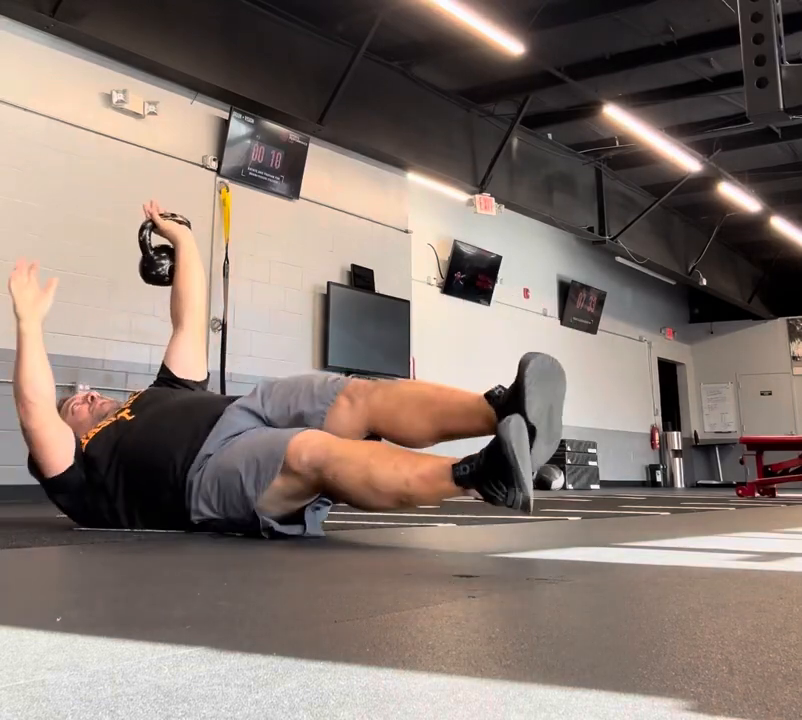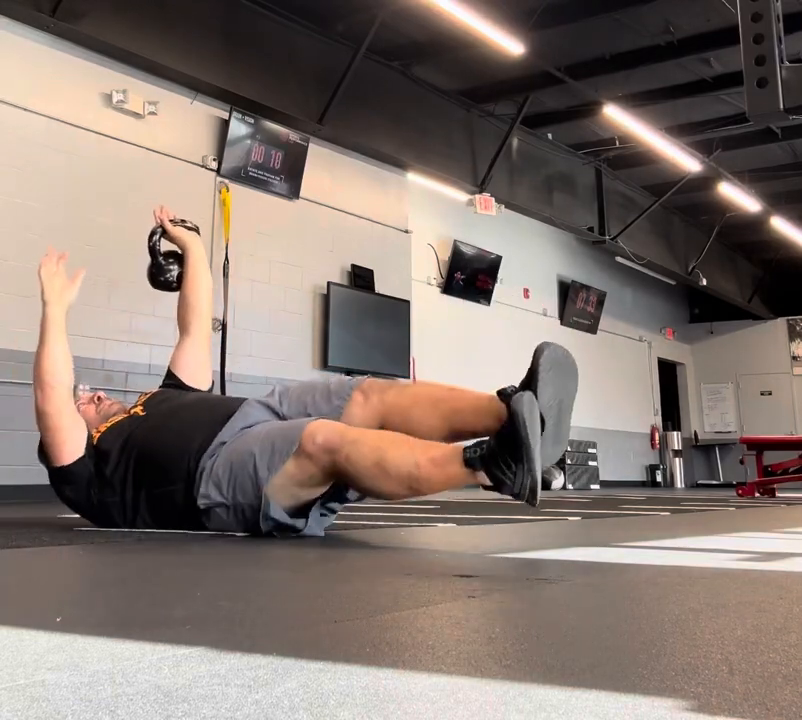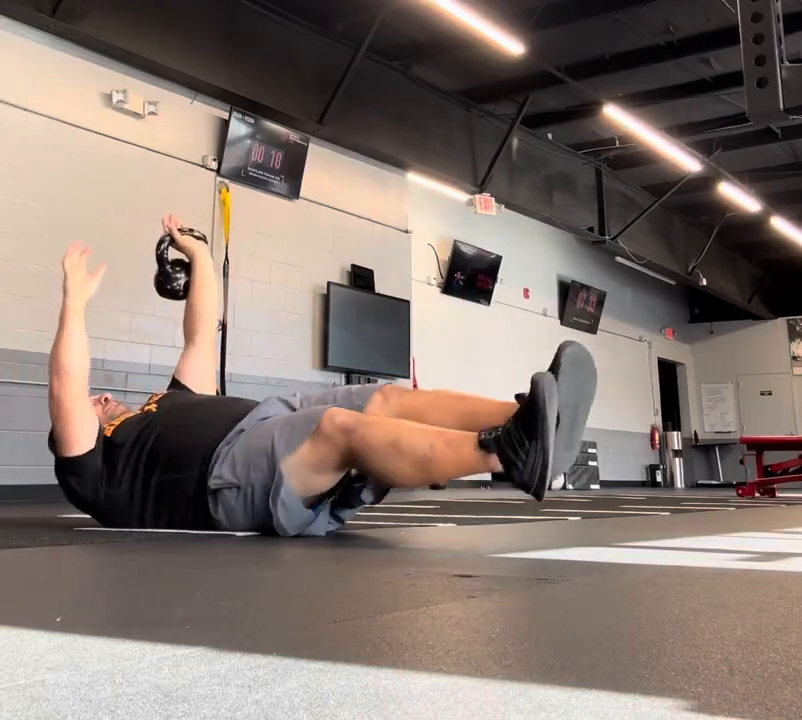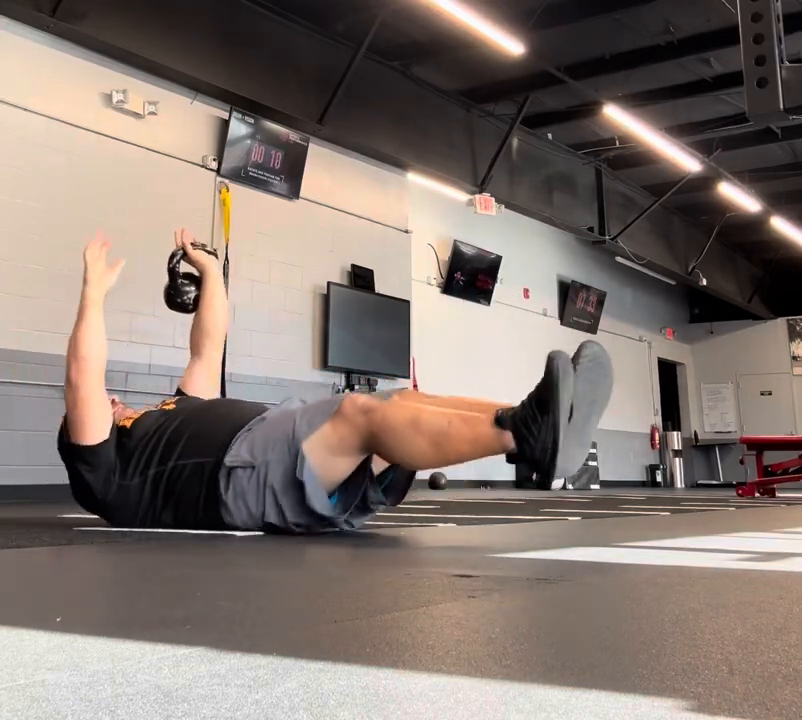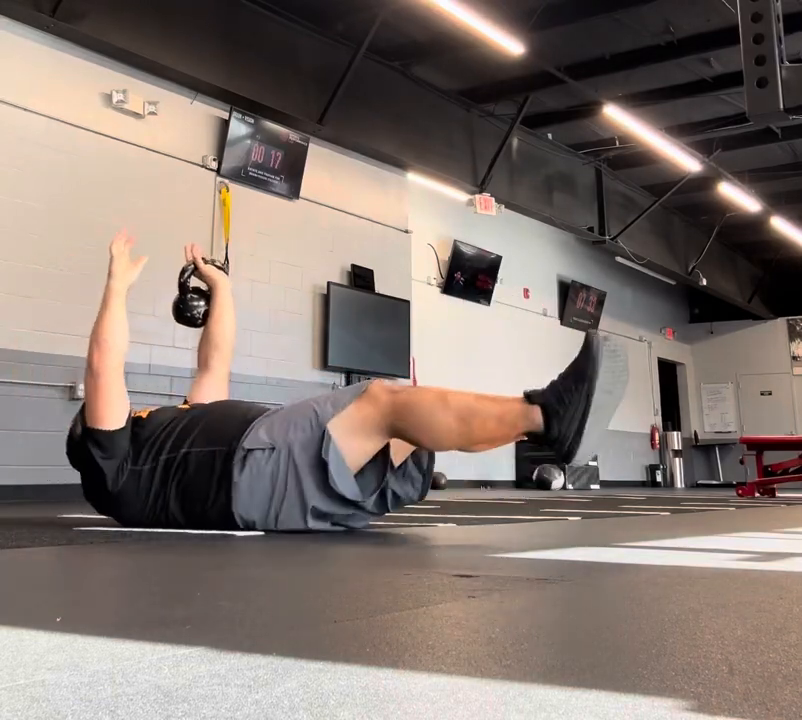
dt=0.2s
person 1, frame 1
left shoulder: (159, 398)
right shoulder: (82, 472)
left elbow: (190, 323)
right elbow: (36, 412)
left wrist: (182, 239)
right wrist: (28, 323)
right hip: (212, 471)
left knee: (364, 398)
right knee: (312, 453)
left ankle: (503, 410)
right ankle: (479, 474)
person 1, frame 2
left shoulder: (166, 399)
right shoulder: (90, 470)
left elbow: (197, 330)
right elbow: (51, 398)
left wrist: (191, 246)
right wrist: (55, 310)
right hip: (221, 469)
left knee: (375, 398)
right knee: (326, 439)
left ankle: (514, 412)
right ankle: (491, 463)
person 1, frame 3
left shoulder: (171, 406)
right shoulder: (95, 471)
left elbow: (200, 339)
right elbow: (66, 388)
left wrist: (199, 256)
right wrist: (74, 300)
right hip: (232, 467)
left knee: (393, 402)
right knee: (343, 426)
left ankle: (529, 418)
right ankle: (507, 450)
person 1, frame 4
left shoulder: (175, 414)
right shoulder: (103, 470)
left elbow: (208, 353)
right elbow: (83, 378)
left wrist: (209, 270)
right wrist: (94, 290)
left hip: (284, 437)
right hip: (247, 467)
left knee: (405, 404)
right knee: (363, 411)
left ankle: (533, 422)
right ankle: (522, 432)
person 1, frame 5
left shoulder: (178, 427)
right shoulder: (115, 465)
left elbow: (215, 366)
right elbow: (103, 365)
left wrist: (219, 284)
right wrist: (118, 282)
left hip: (298, 461)
right hip: (258, 462)
left knee: (412, 408)
right knee: (384, 399)
left ankle: (557, 418)
right ankle: (546, 413)
